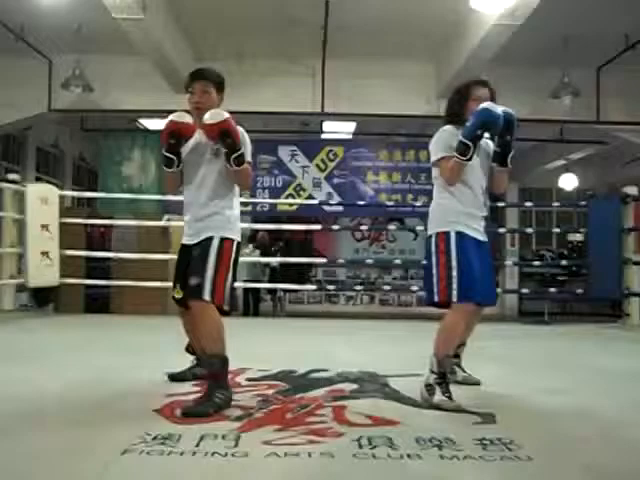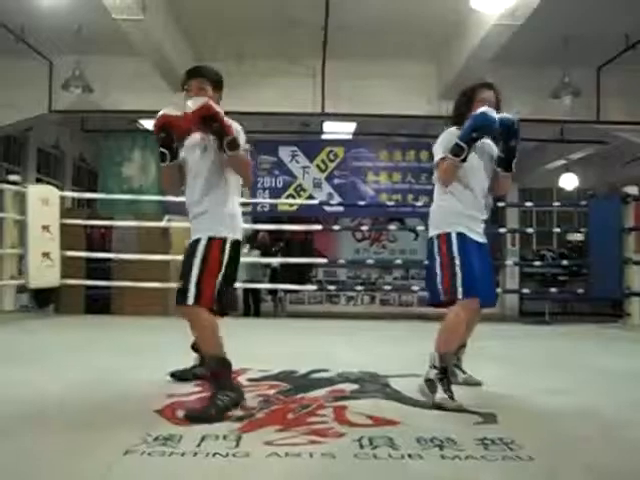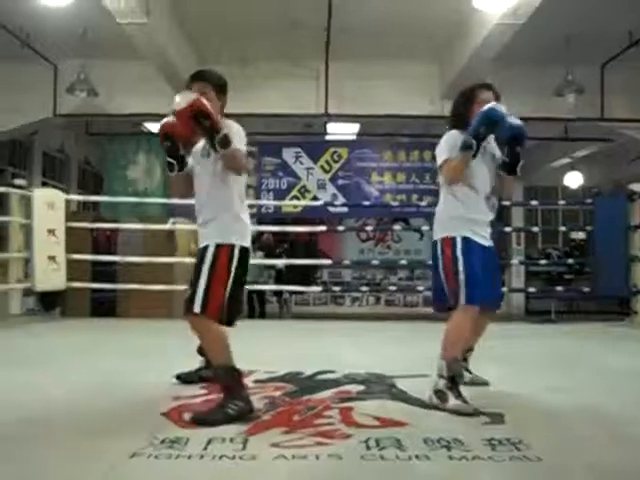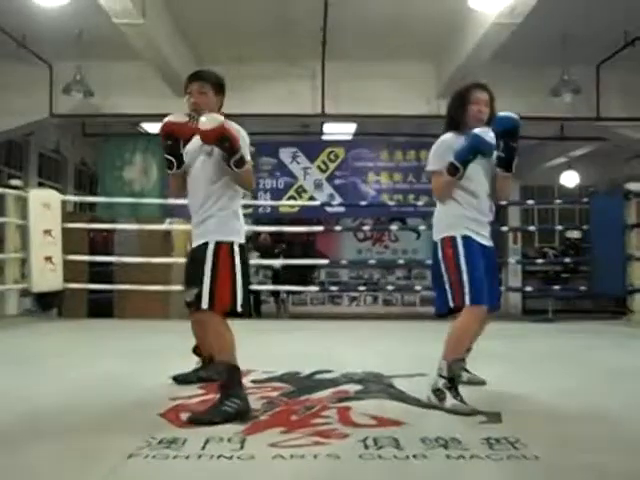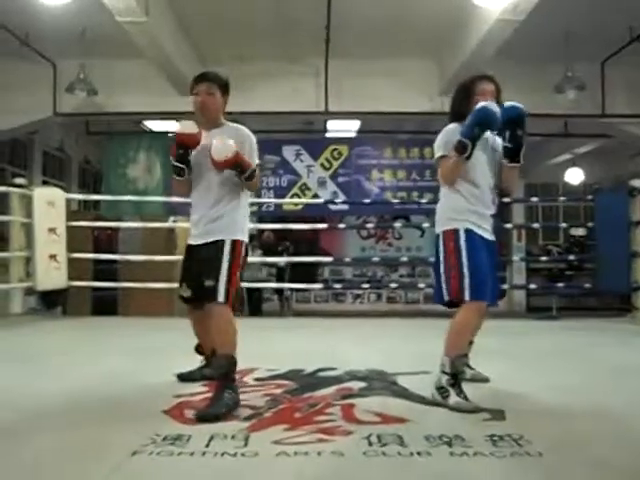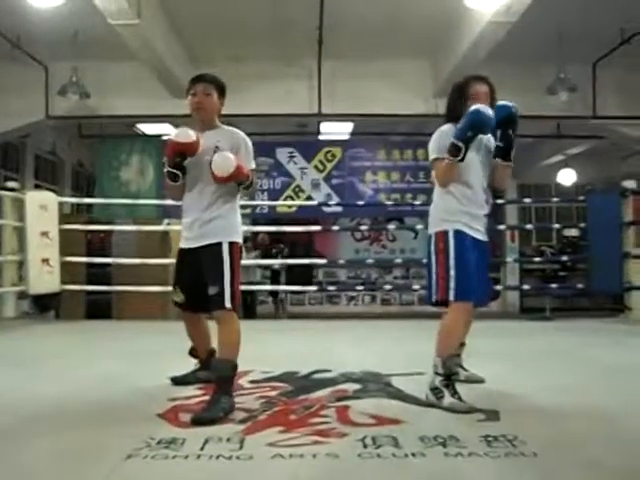
dt=0.2s
person 1, frame 1
left shoulder: (234, 133)
right shoulder: (185, 138)
left elbow: (246, 183)
right elbow: (172, 188)
left wrist: (232, 149)
right wrist: (170, 153)
left hip: (220, 230)
right hip: (192, 231)
left knee: (203, 301)
right knee: (185, 303)
left ankle: (220, 385)
right ankle: (202, 362)
person 1, frame 2
left shoulder: (227, 129)
right shoulder: (190, 139)
left elbow: (246, 173)
right elbow: (172, 186)
left wrist: (219, 130)
right wrist: (166, 148)
left hip: (219, 230)
right hip: (202, 230)
left knee: (193, 304)
right knee: (192, 303)
left ankle: (226, 387)
right ankle: (207, 362)
person 1, frame 3
left shoulder: (228, 129)
right shoulder: (198, 144)
left elbow: (240, 167)
right elbow: (183, 191)
left wrist: (214, 131)
right wrist: (173, 156)
left hip: (226, 237)
right hip: (212, 236)
left knee: (201, 313)
right knee: (198, 309)
left ankle: (236, 395)
right ankle: (213, 365)
person 1, frame 4
left shoulder: (230, 131)
right shoulder: (190, 140)
left elbow: (248, 182)
right elbow: (178, 190)
left wrist: (230, 150)
right wrist: (171, 153)
left hip: (223, 234)
right hip: (201, 234)
left knee: (211, 309)
right knee: (196, 306)
left ankle: (234, 395)
right ankle: (209, 364)
person 1, frame 5
left shoulder: (240, 135)
right shoulder: (192, 140)
left elbow: (254, 184)
right elbow: (182, 191)
left wrist: (242, 168)
right wrist: (179, 160)
left hip: (228, 232)
right hip: (198, 232)
left knee: (218, 302)
right knee: (194, 302)
left ankle: (227, 387)
right ankle: (212, 361)
person 1, frame 6
left shoulder: (235, 139)
right shoulder: (184, 142)
left elbow: (249, 190)
right elbow: (174, 195)
left wrist: (241, 178)
right wrist: (173, 165)
left hip: (222, 235)
right hip: (190, 236)
left knee: (223, 309)
right knee: (188, 307)
left ankle: (224, 391)
right ankle: (207, 364)
person 2, frame 1
left shoulder: (486, 142)
right shoulder: (447, 134)
left elbow: (499, 188)
right elbow: (449, 177)
left wrist: (504, 146)
right wrist: (470, 138)
left hip: (476, 230)
right hip: (450, 229)
left knee: (477, 304)
right knee: (461, 304)
left ankle: (452, 363)
right ankle: (434, 380)
person 2, frame 2
left shoulder: (490, 145)
right shoulder: (451, 136)
left elbow: (501, 190)
right elbow: (443, 178)
left wrist: (508, 151)
right wrist: (467, 139)
left hip: (476, 231)
right hip: (450, 230)
left knee: (477, 303)
right knee: (465, 301)
left ankle: (452, 364)
right ankle: (434, 376)
person 2, frame 3
left shoulder: (492, 144)
right shoulder: (453, 139)
left elbow: (503, 190)
right elbow: (450, 178)
left wrist: (511, 155)
right wrist: (474, 138)
left hip: (482, 235)
right hip: (454, 234)
left knee: (486, 308)
right knee: (467, 307)
left ankle: (459, 365)
right ankle: (443, 385)
person 2, frame 4
left shoulder: (488, 146)
right shoulder: (447, 143)
left elbow: (502, 193)
right elbow: (439, 193)
left wrist: (508, 153)
right wrist: (462, 159)
left hip: (482, 235)
right hip: (455, 234)
left knee: (484, 308)
right knee: (474, 307)
left ankle: (457, 365)
right ankle: (442, 384)
person 2, frame 5
left shoulder: (493, 138)
right shoulder: (452, 132)
left elbow: (508, 184)
right elbow: (447, 177)
left wrist: (514, 141)
right wrist: (469, 137)
left hip: (484, 228)
right hip: (458, 226)
left knee: (481, 303)
right knee: (473, 302)
left ankle: (460, 363)
right ankle: (446, 381)
person 2, frame 6
left shoulder: (488, 138)
right shoulder: (446, 133)
left elbow: (501, 183)
right elbow: (442, 179)
left wrist: (506, 140)
right wrist: (463, 139)
left hip: (477, 229)
right hip: (451, 227)
left knee: (472, 303)
right knee: (459, 302)
left ankle: (454, 364)
right ankle: (439, 382)
